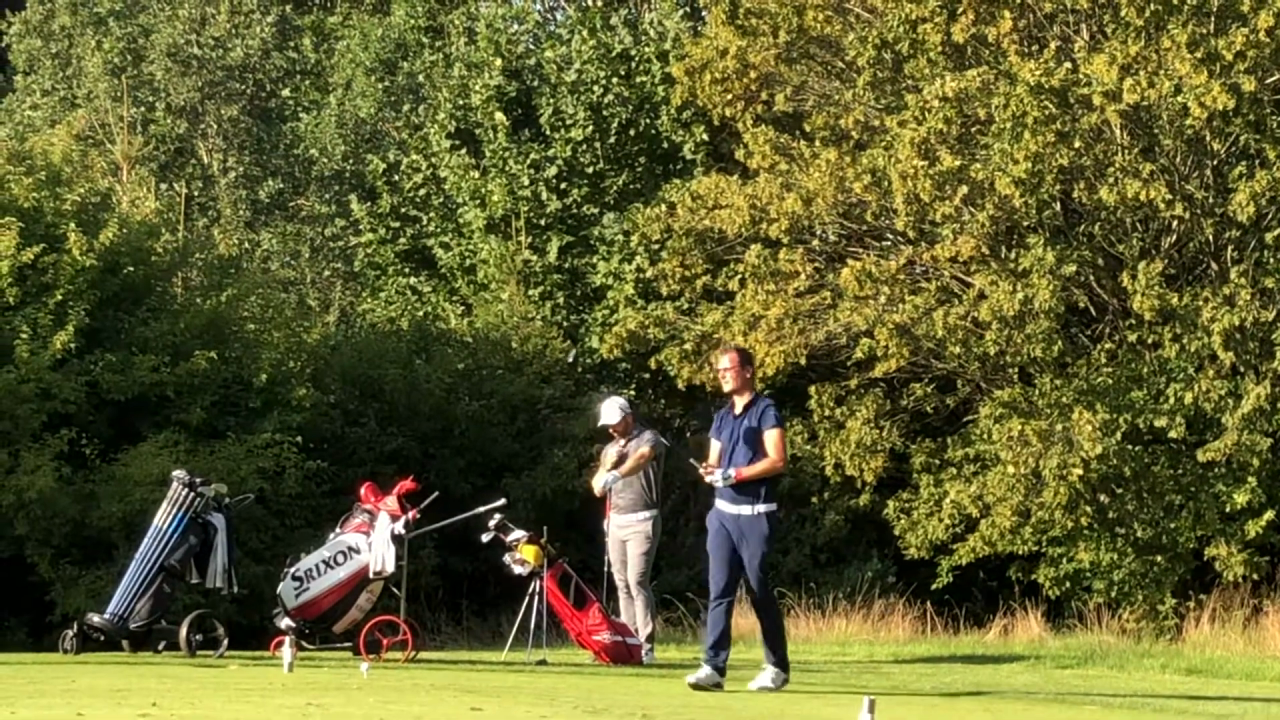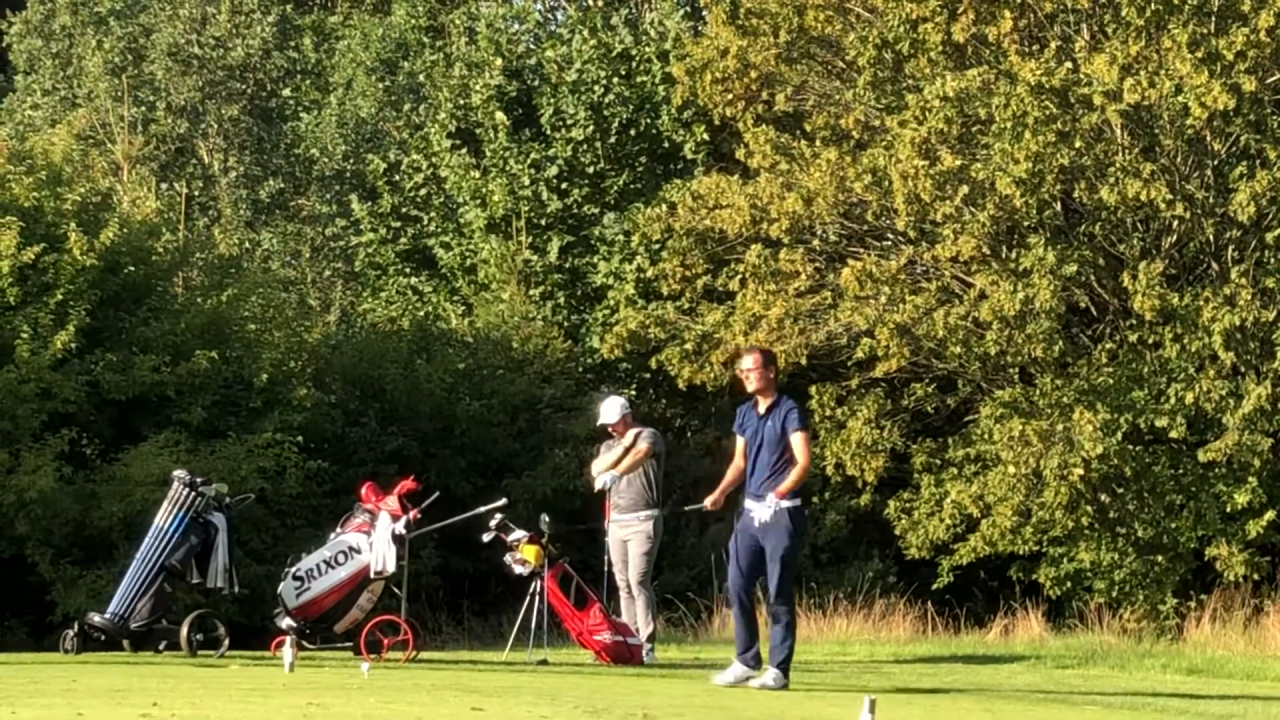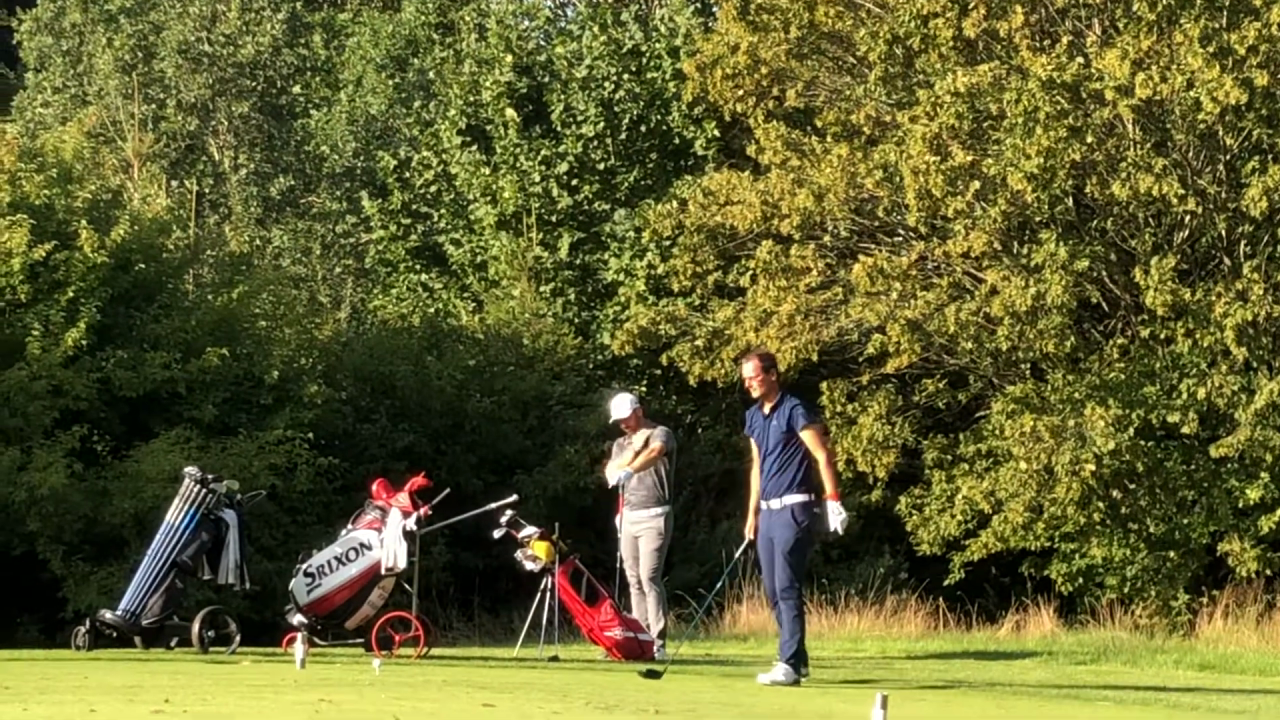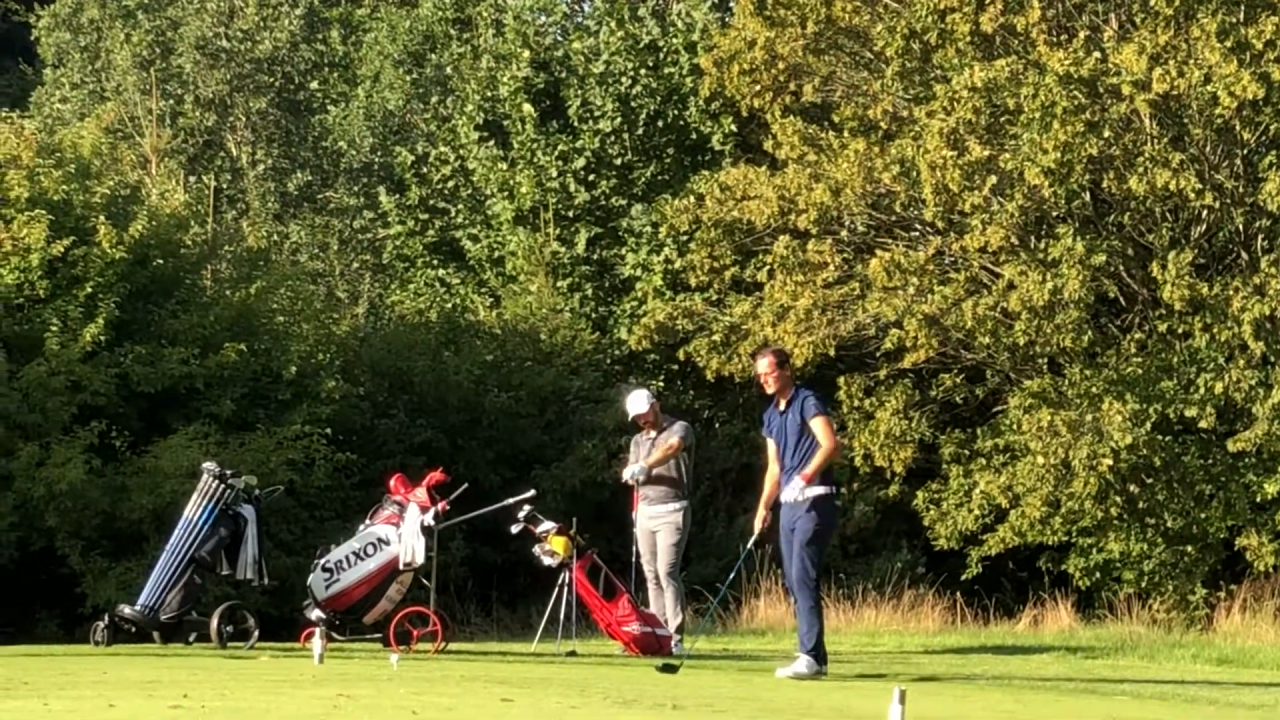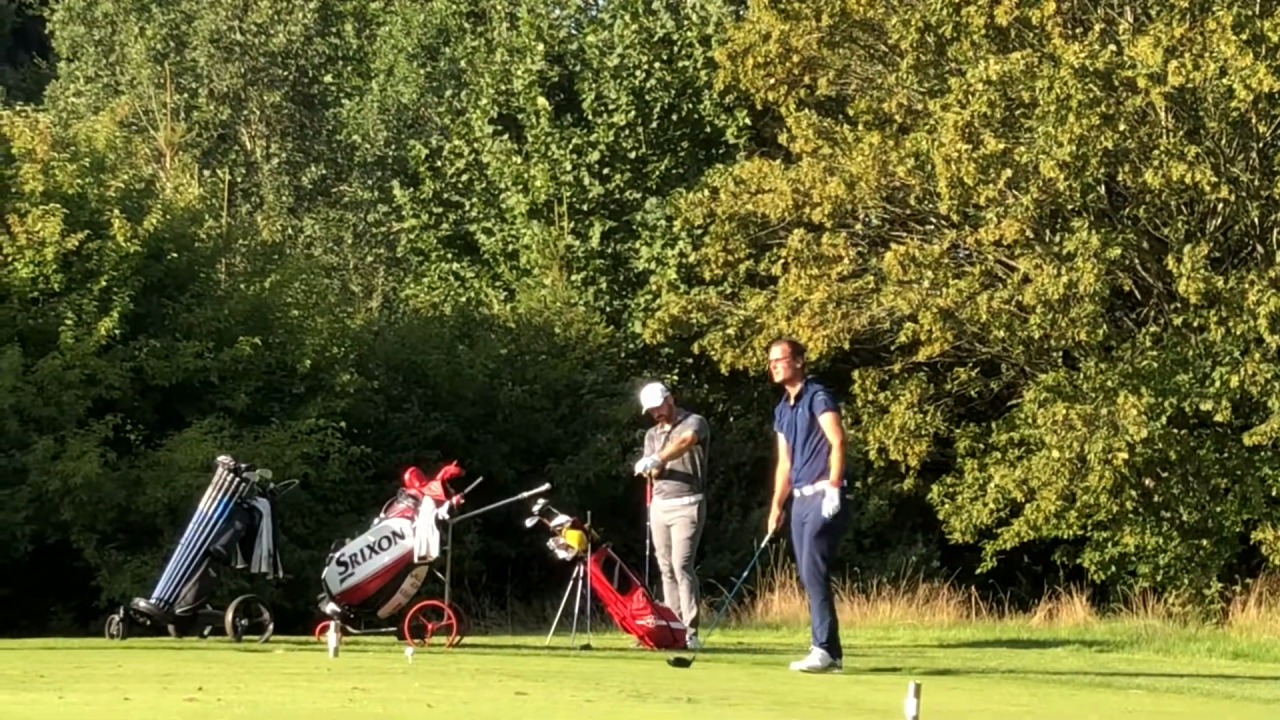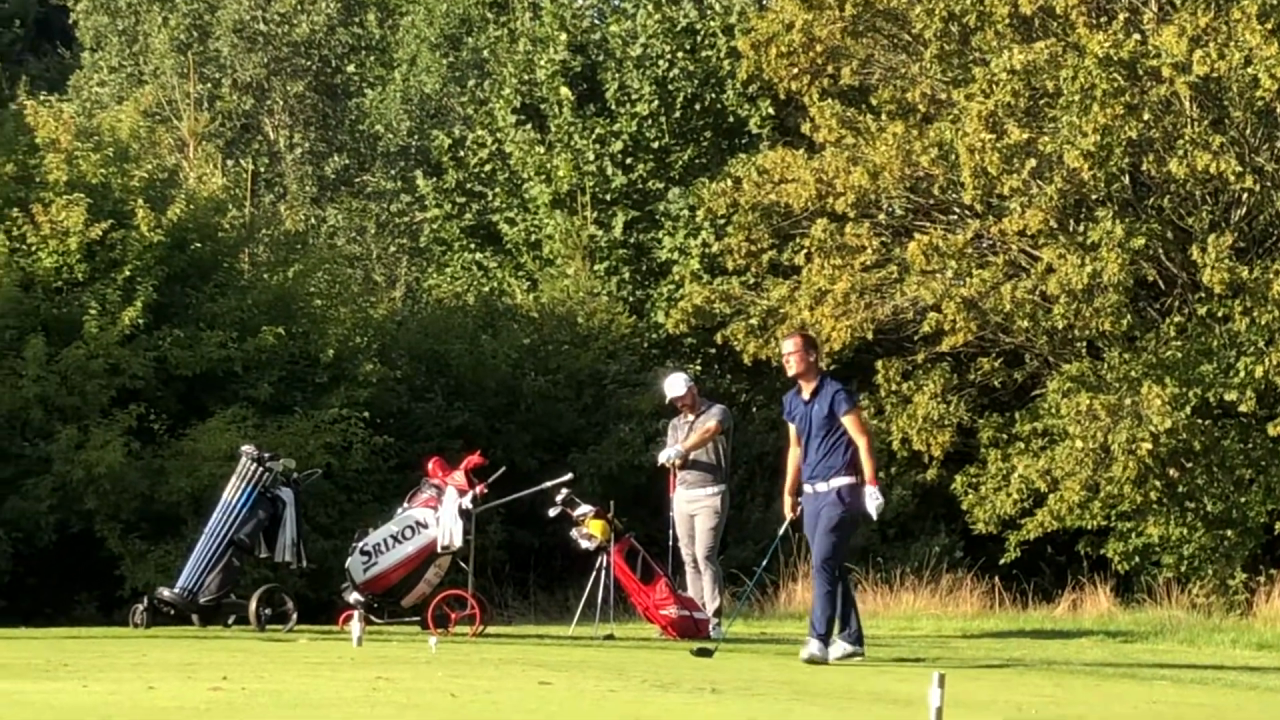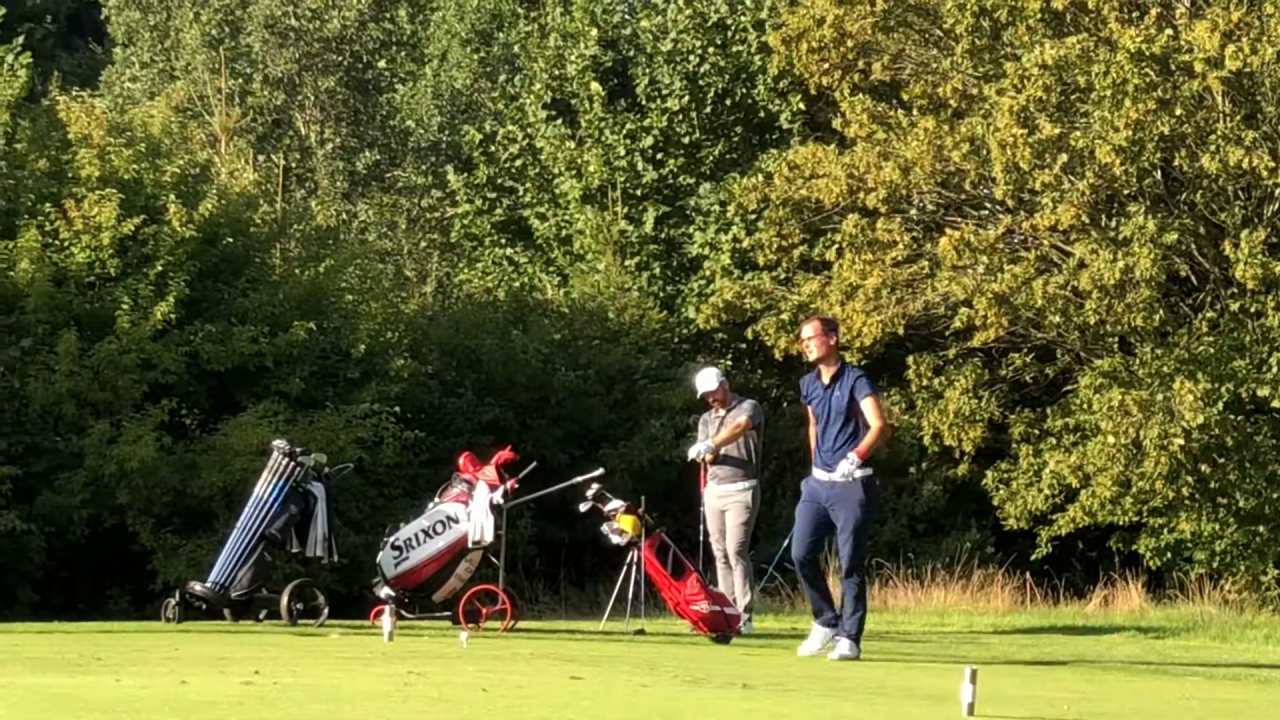
dt=0.4s
person 1, frame 1
left shoulder: (766, 411)
right shoulder: (721, 417)
left elbow: (777, 461)
right elbow: (715, 464)
left wrist: (735, 474)
right wrist: (709, 471)
left hip: (757, 516)
right hip: (723, 514)
left knee: (761, 594)
right knee: (719, 591)
left ankle: (777, 667)
right ankle: (713, 668)
person 1, frame 2
left shoulder: (790, 411)
right shoulder: (744, 413)
left elbow: (803, 463)
left wrist: (774, 497)
right wrist: (721, 491)
left hip: (782, 514)
right hip: (750, 513)
left knee: (779, 594)
right knee: (738, 586)
left ankle: (778, 669)
right ankle: (747, 662)
person 1, frame 3
left shoulder: (794, 410)
right shoulder: (752, 416)
left elbow: (823, 456)
left wrist: (832, 499)
right wrist: (752, 512)
left hip: (793, 509)
right hip: (768, 511)
left knee: (787, 588)
right knee: (773, 591)
left ankle: (789, 664)
right ankle: (796, 658)
person 1, frame 4
left shoulder: (808, 401)
right shoulder: (770, 415)
left elbow: (830, 445)
left wrist: (803, 479)
right wrist: (763, 507)
left hip: (814, 501)
right hip: (789, 506)
left knee: (805, 578)
right knee: (795, 583)
left ankle: (810, 657)
right ankle: (815, 657)
person 1, frame 5
left shoulder: (818, 396)
right shoulder: (782, 409)
left elbow: (838, 442)
left wrist: (833, 487)
right wrist: (776, 505)
left hip: (823, 497)
right hip: (800, 500)
left knee: (814, 571)
right knee: (809, 576)
left ankle: (824, 649)
right ankle: (830, 651)
person 1, frame 6
left shoulder: (835, 393)
right shoulder: (791, 401)
left elbow: (862, 440)
left wrist: (870, 485)
right wrist: (789, 492)
left hip: (839, 491)
right hip: (811, 495)
left knee: (824, 563)
right knee: (831, 567)
left ankle: (818, 641)
right ankle: (851, 639)
person 1, frame 7
left shoulder: (856, 379)
right shoulder: (808, 383)
left elbow: (879, 425)
left wrist: (856, 456)
left hip: (852, 484)
right hip: (818, 482)
left knee: (850, 563)
right knee: (802, 553)
left ankle: (849, 638)
right ankle: (826, 622)
person 2, frame 1
left shoulder: (649, 437)
right shoulder: (610, 449)
left elbow: (642, 459)
right elbow: (598, 490)
left wrist: (616, 475)
right wrist: (607, 466)
left hip: (642, 521)
right hip: (615, 522)
left knee: (637, 581)
right knee: (622, 584)
left ankle: (646, 647)
person 2, frame 2
left shoulder: (649, 435)
right shoulder: (610, 445)
left elbow: (639, 455)
right elbow: (596, 469)
left wrist: (614, 474)
right wrist: (624, 443)
left hip: (643, 521)
right hip: (616, 522)
left knee: (639, 581)
right knee: (624, 584)
left ankle: (648, 647)
person 2, frame 3
left shoulder: (661, 434)
right shoulder: (621, 443)
left elbow: (653, 453)
right elbow: (610, 474)
left wrist: (628, 471)
right wrist: (633, 448)
left hip: (654, 517)
right hip: (627, 517)
left knee: (649, 577)
right knee: (634, 580)
left ankle: (658, 643)
person 2, frame 4
left shoulder: (680, 429)
right shoulder: (637, 441)
left elbow: (670, 449)
right elbow: (631, 478)
left wrist: (643, 466)
right wrist: (637, 473)
left hip: (672, 512)
right hip: (644, 513)
left knee: (667, 572)
right knee: (652, 575)
left ankle: (676, 638)
person 2, frame 5
left shoulder: (694, 422)
right shoulder: (652, 434)
left elbow: (684, 442)
right elbow: (650, 471)
left wrist: (657, 458)
right wrist: (652, 468)
left hip: (687, 505)
right hip: (659, 506)
left knee: (682, 566)
right knee: (666, 569)
left ankle: (691, 631)
person 2, frame 6
left shoulder: (717, 412)
right shoulder: (675, 424)
left elbow: (709, 431)
right elbow: (674, 462)
left wrist: (681, 449)
right wrist: (676, 458)
left hip: (710, 495)
right hip: (682, 495)
left knee: (705, 556)
right knee: (689, 559)
left ankle: (714, 621)
person 2, frame 7
left shoulder: (748, 407)
right shoulder: (706, 419)
left elbow: (739, 427)
right elbow: (706, 457)
left wrist: (711, 444)
right wrist: (707, 453)
left hip: (741, 490)
right hip: (713, 491)
left knee: (736, 551)
right knee: (720, 554)
left ankle: (745, 617)
